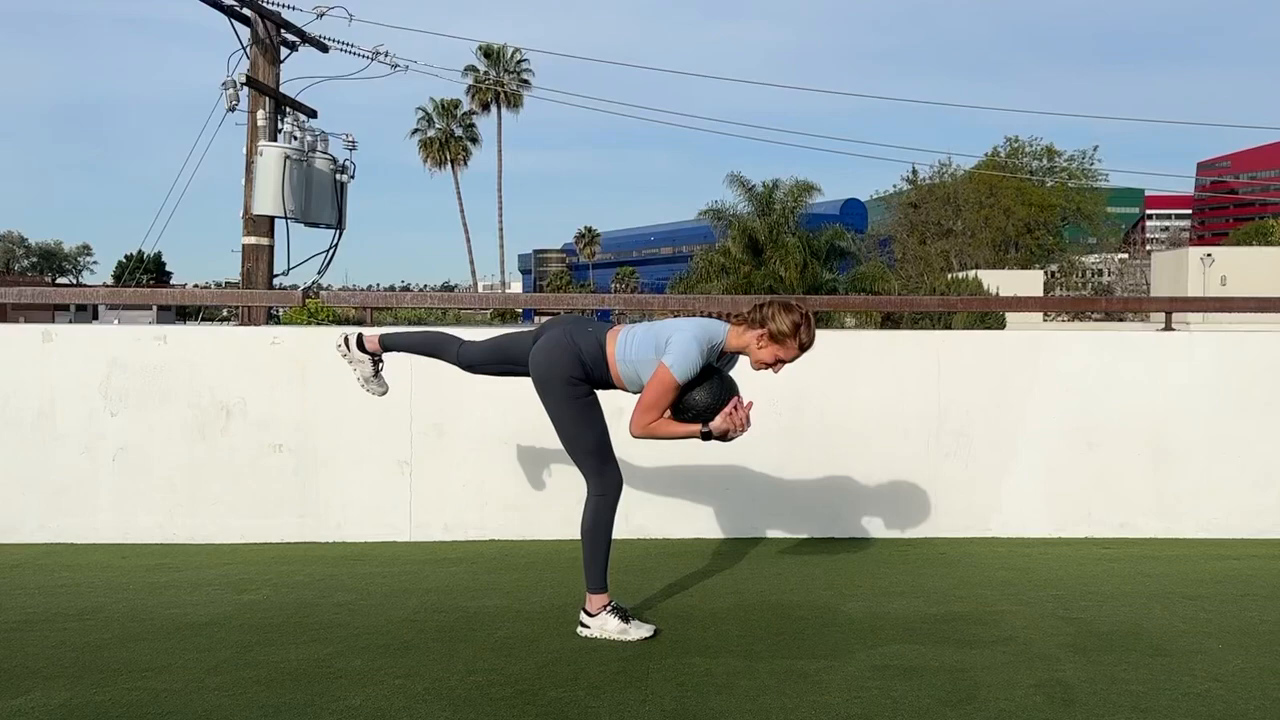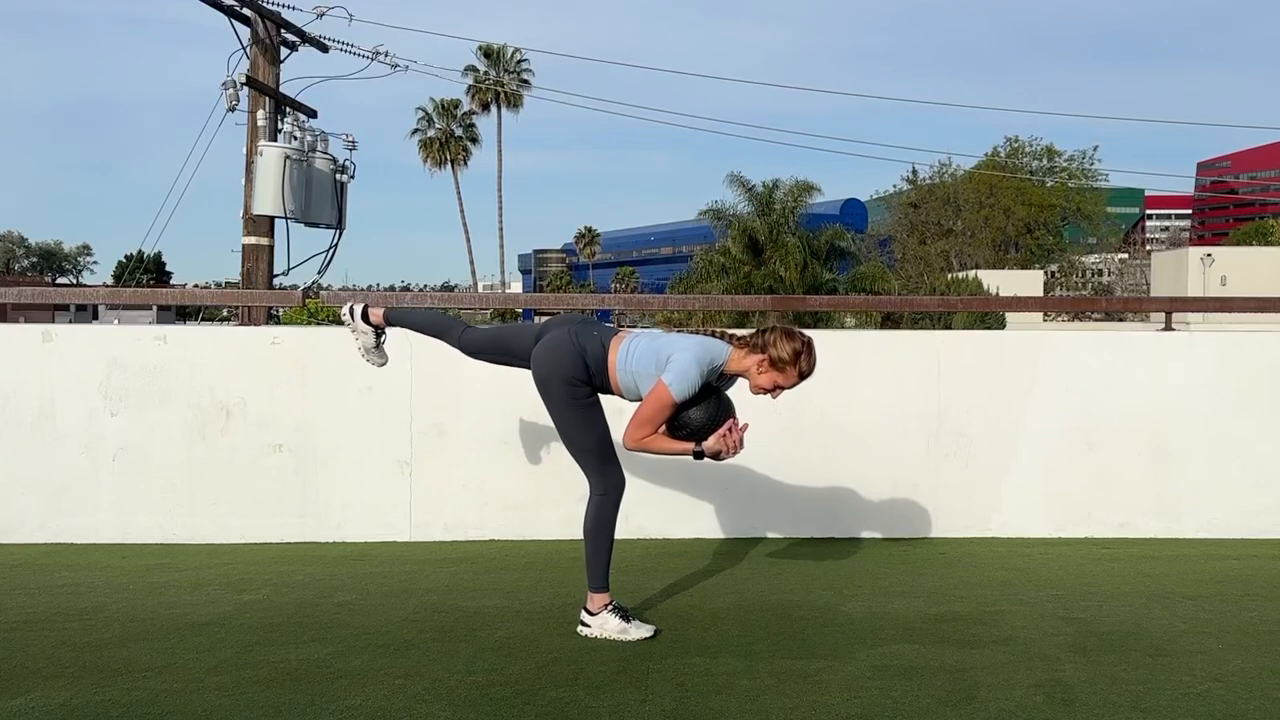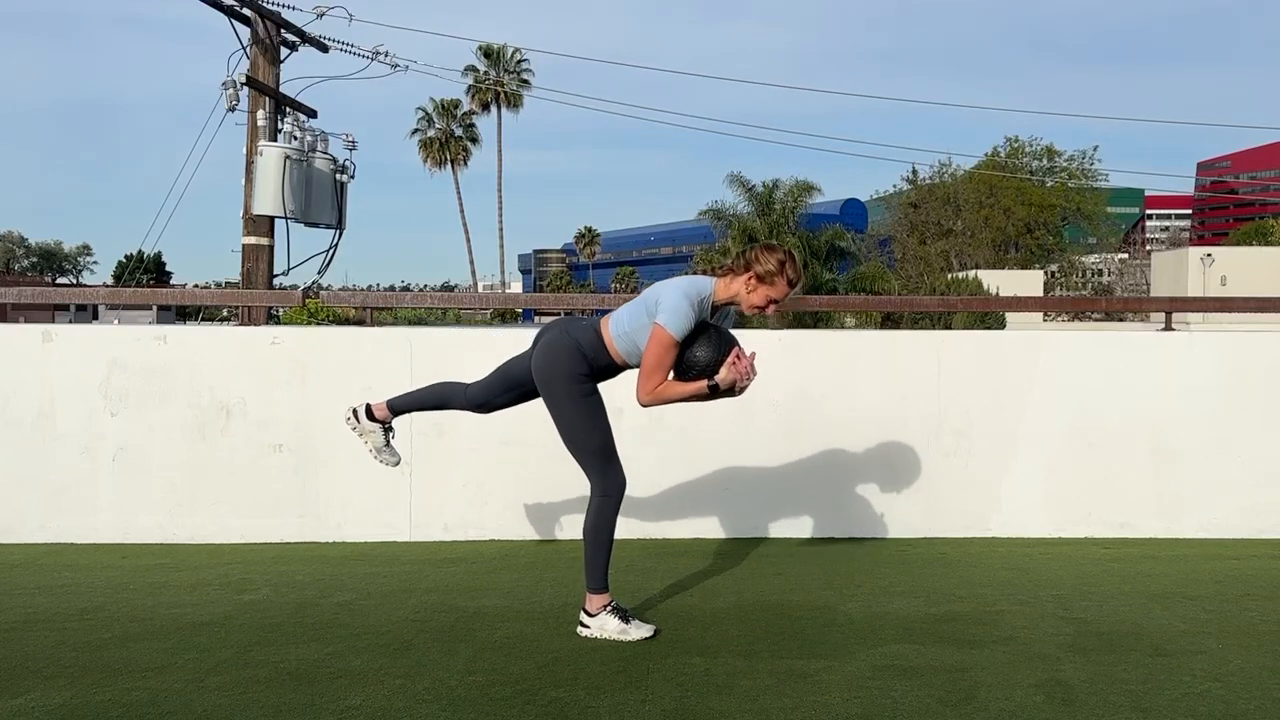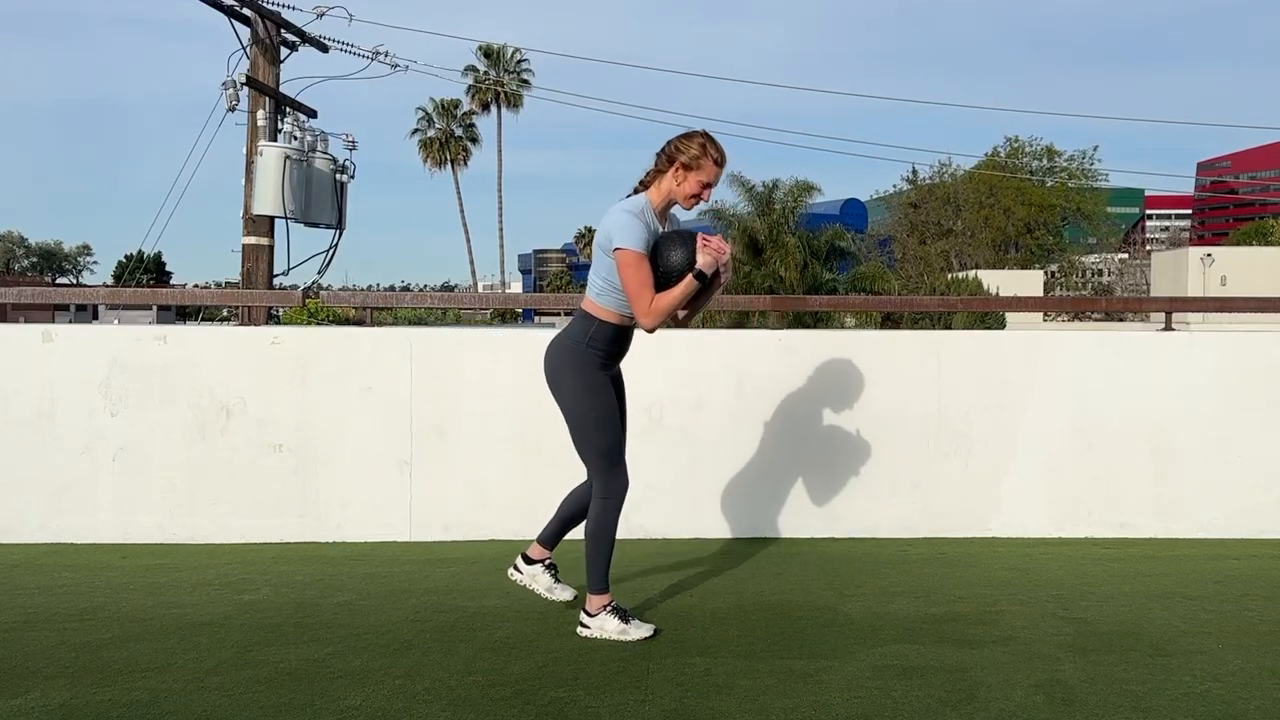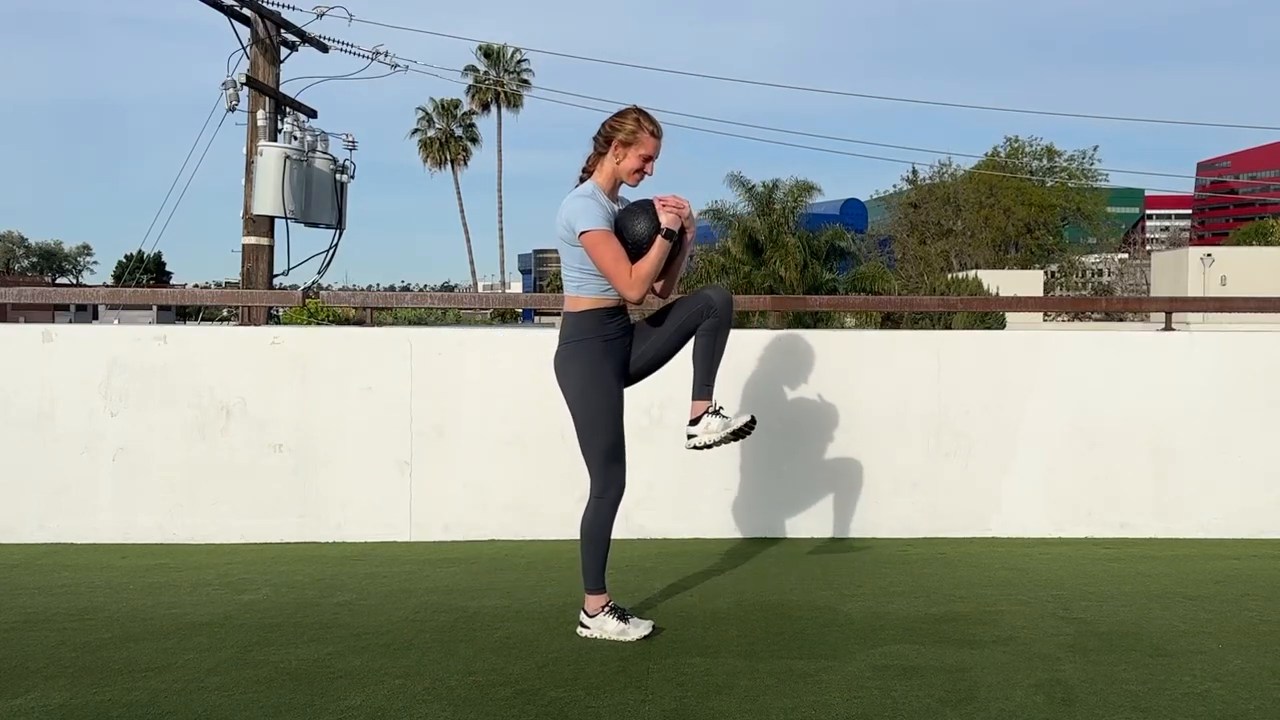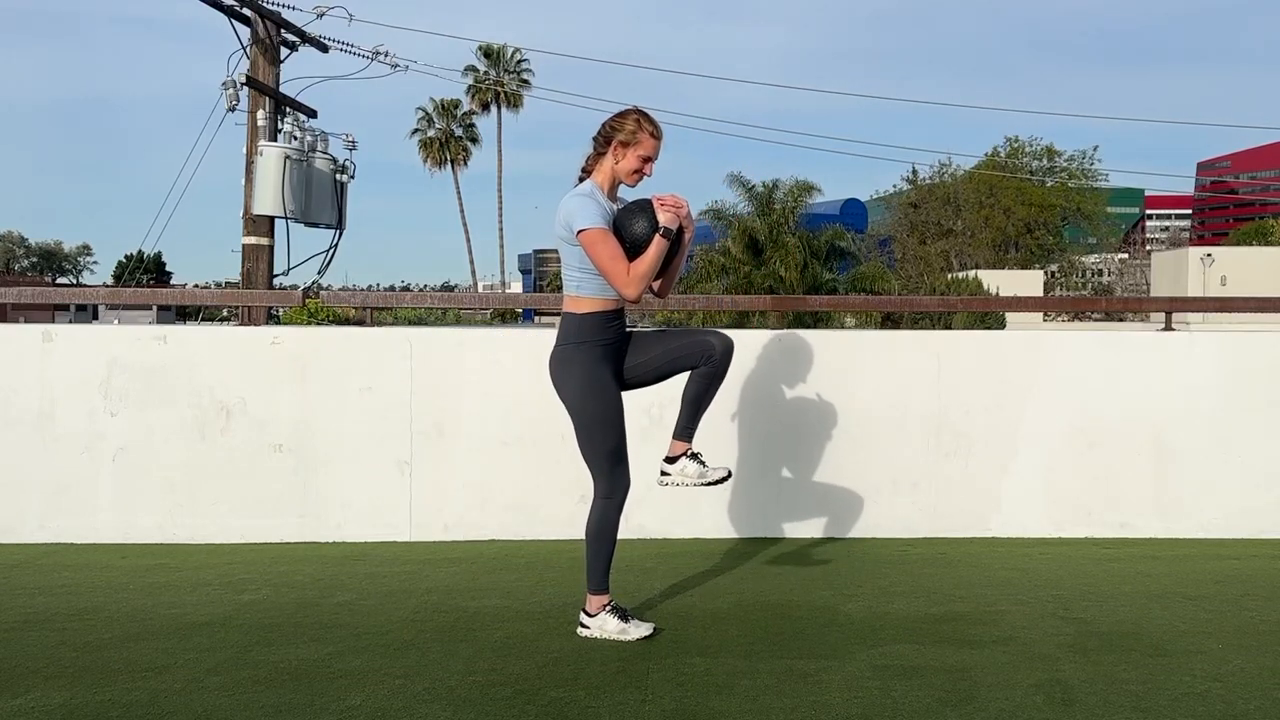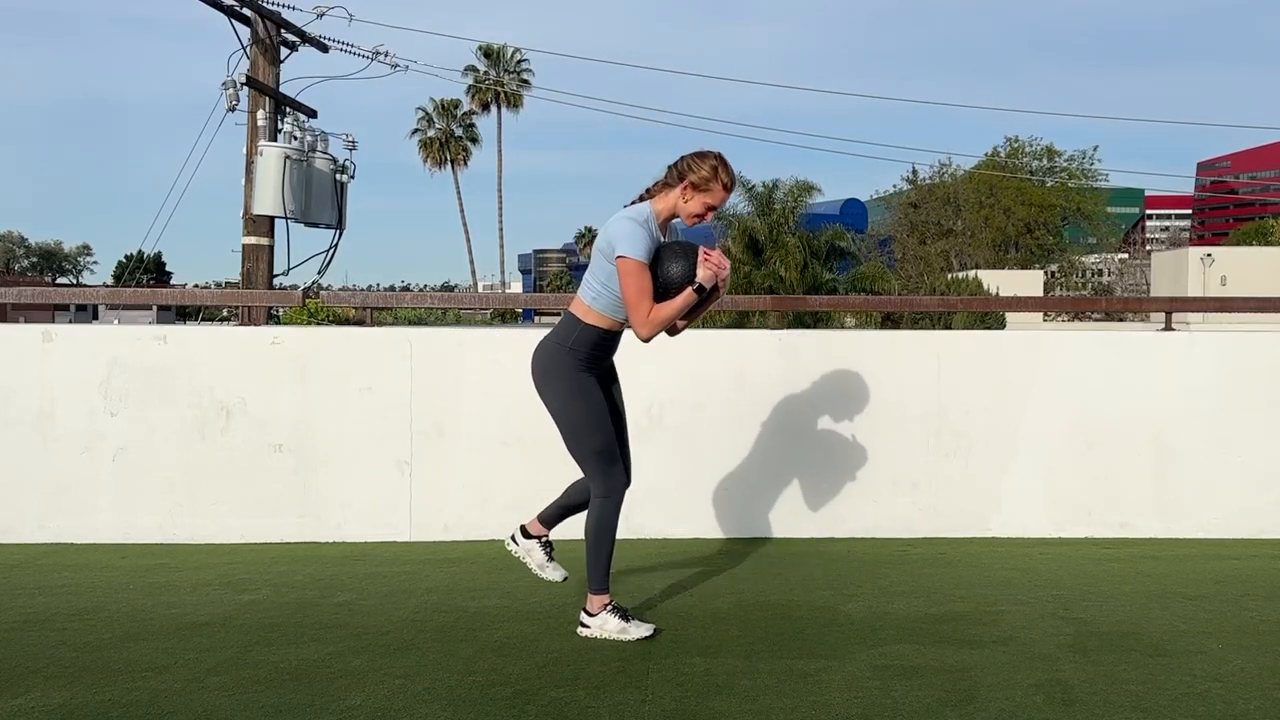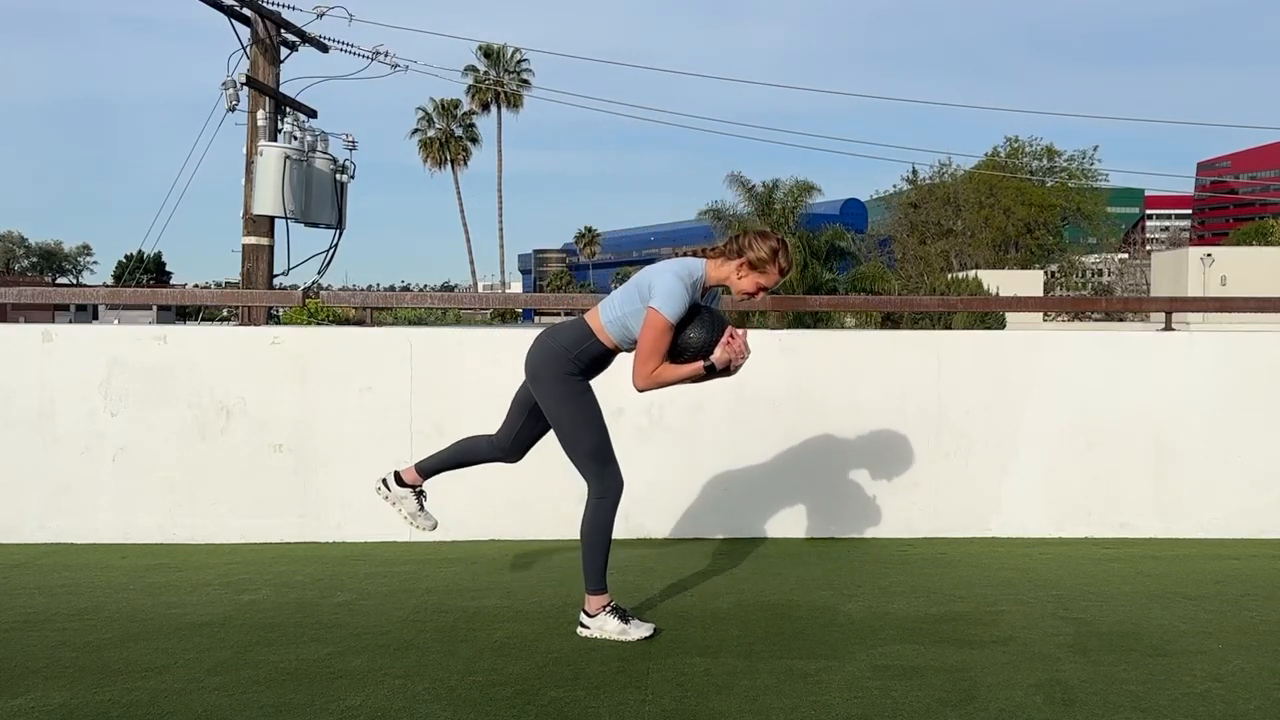
dt=0.4s
person 1, frame 1
left shoulder: (725, 346)
right shoulder: (696, 346)
right elbow: (643, 424)
left wrist: (722, 423)
right wrist: (710, 430)
left hip: (571, 337)
right hip: (562, 364)
left knee: (469, 356)
right knee: (606, 482)
left ankle: (371, 346)
right ankle: (595, 610)
person 1, frame 2
left shoulder: (725, 364)
right shoulder: (695, 366)
right elbow: (635, 436)
left wrist: (715, 442)
right wrist: (703, 449)
left hip: (572, 336)
right hip: (563, 364)
left knee: (470, 340)
right knee: (608, 483)
left ankle: (373, 319)
right ankle: (596, 610)
person 1, frame 3
left shoulder: (719, 310)
right shoulder: (685, 299)
left elbow: (681, 385)
right elbow: (648, 392)
left wrist: (727, 383)
right wrist: (715, 382)
left hip: (564, 345)
right hip: (565, 366)
left knee: (479, 396)
right knee: (608, 487)
left ankle: (377, 413)
right ankle: (595, 612)
person 1, frame 4
left shoulder: (663, 220)
right shoulder: (627, 221)
left elbow: (678, 316)
right elbow: (647, 316)
left wrist: (714, 278)
right wrist: (700, 272)
left hip: (602, 359)
right hip: (580, 358)
left knee: (605, 478)
right knee: (611, 481)
left ankle: (535, 557)
right ankle: (596, 610)
person 1, frame 5
left shoulder: (620, 206)
right shoulder: (583, 206)
left elbow: (662, 287)
right elbow: (633, 287)
left wrist: (684, 238)
right wrist: (666, 231)
left hip: (623, 342)
right hip: (586, 351)
left knee: (715, 300)
right knee: (609, 482)
left ankle: (701, 417)
right ankle: (594, 611)
person 1, frame 6
left shoulder: (618, 204)
right shoulder: (582, 205)
left elbow: (659, 288)
right elbow: (631, 286)
left wrist: (681, 236)
right wrist: (663, 231)
left hip: (618, 344)
right hip: (582, 354)
left knee: (715, 347)
right knee: (613, 484)
left ankle: (678, 456)
right ankle: (596, 612)
person 1, frame 7
left shoulder: (668, 231)
right shoulder: (634, 229)
left elbow: (672, 323)
right elbow: (646, 326)
left wrist: (711, 288)
right wrist: (701, 286)
left hip: (593, 361)
right hip: (566, 362)
left knee: (607, 477)
right knee: (610, 481)
left ankle: (534, 534)
right ankle: (596, 611)
person 1, frame 8
left shoulder: (704, 284)
right shoulder: (677, 285)
left elbow: (677, 361)
right elbow: (645, 378)
left wrist: (722, 362)
right wrist: (712, 366)
left hip: (558, 356)
right hip: (560, 365)
left knee: (508, 448)
right knee: (606, 483)
left ankle: (406, 479)
right ankle: (595, 612)
